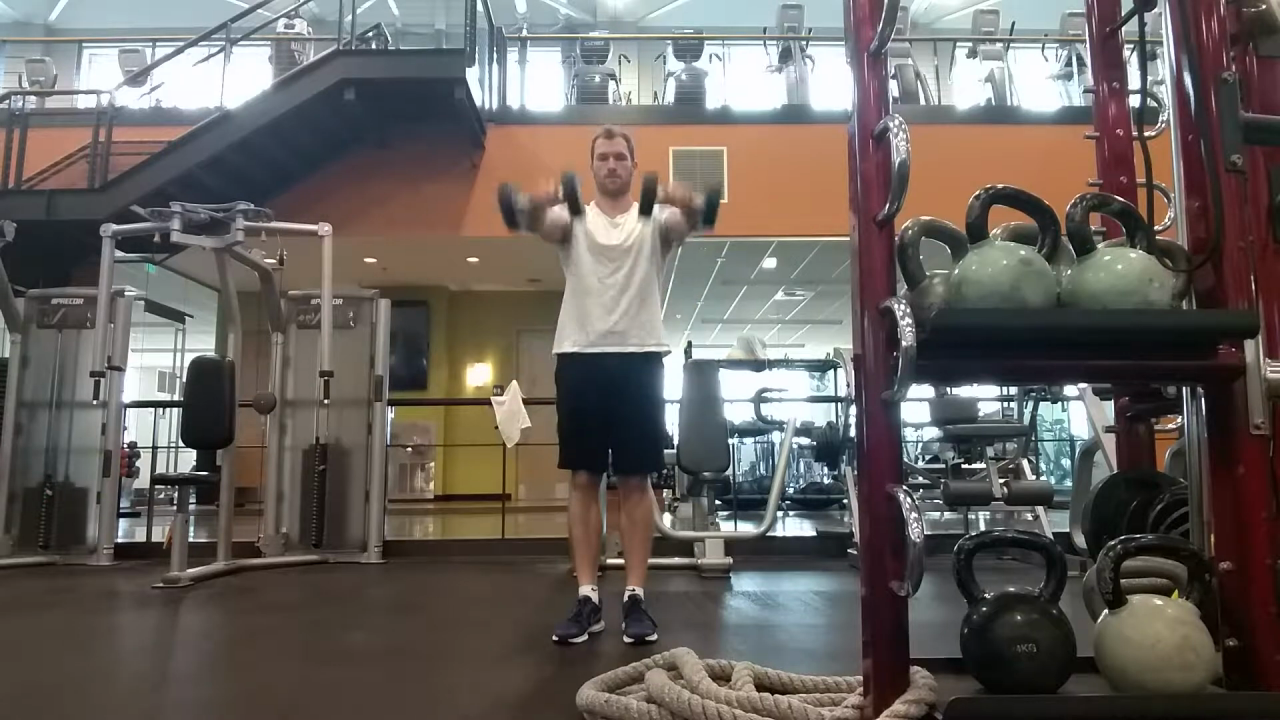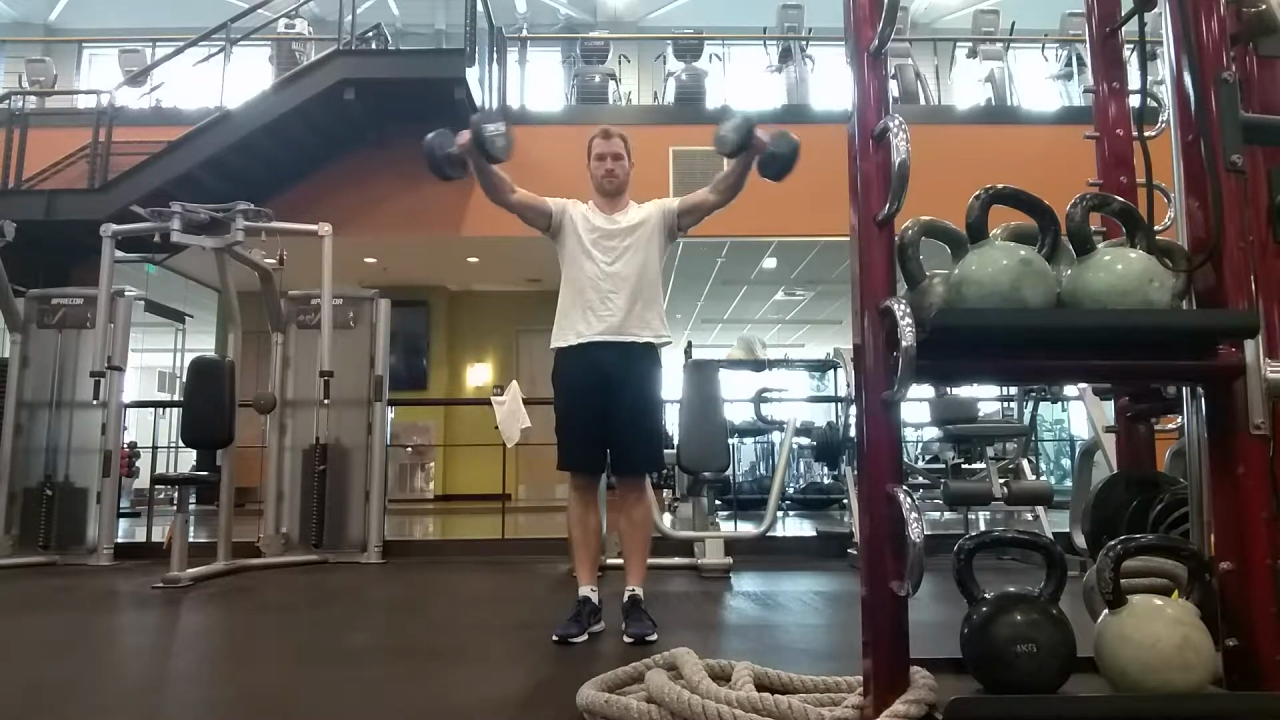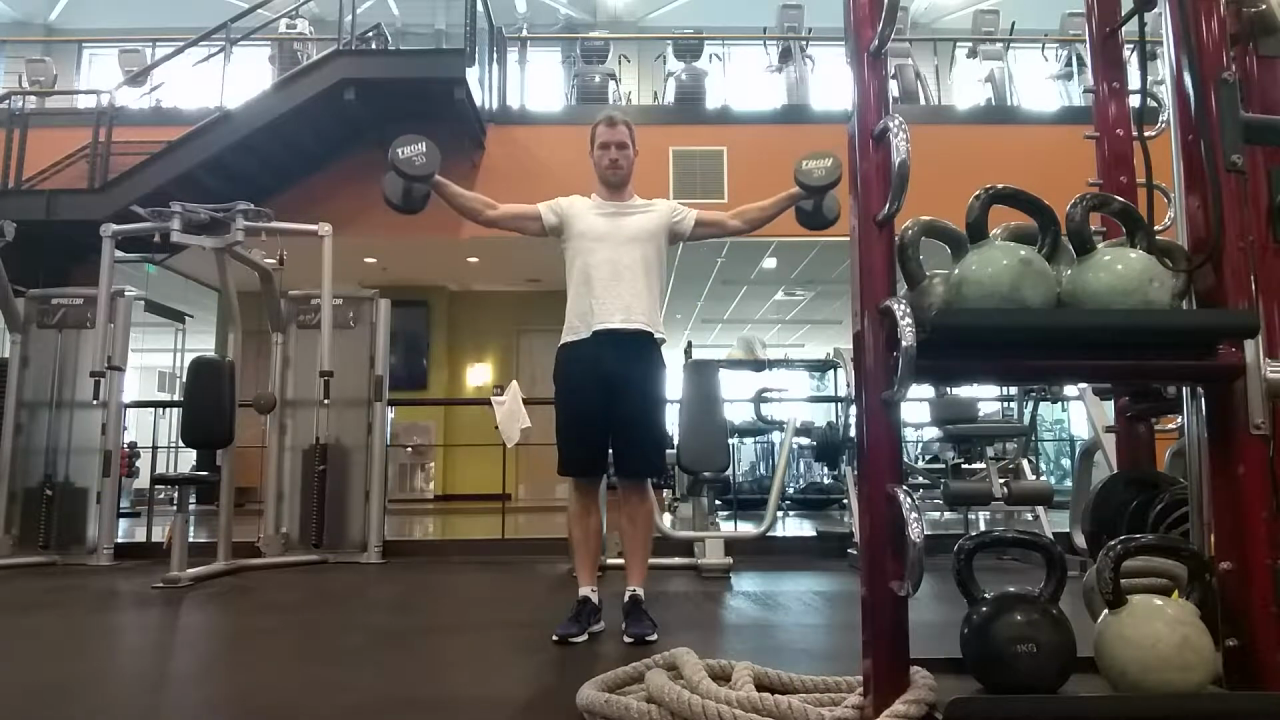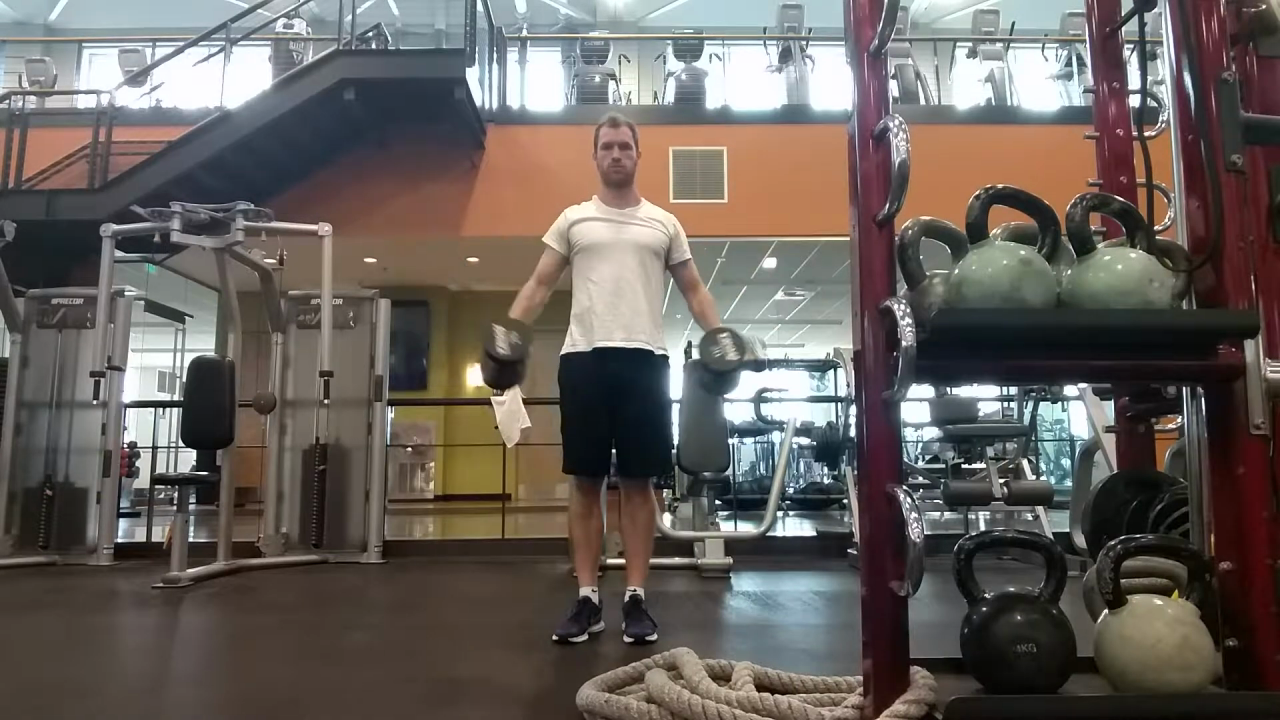
dt=1s
person 1, frame 1
left shoulder: (654, 220)
right shoulder: (572, 219)
left elbow: (687, 221)
right elbow: (537, 220)
left wrist: (686, 202)
right wrist: (535, 205)
left hip: (639, 358)
right hip: (581, 357)
left knee: (635, 480)
right knee: (584, 479)
left ankle: (635, 597)
right ankle: (587, 598)
person 1, frame 2
left shoulder: (657, 216)
right shoulder: (566, 215)
left elbow: (716, 194)
right elbow: (507, 195)
left wrist: (747, 154)
right wrist: (477, 157)
left hip: (636, 354)
right hip: (578, 354)
left knee: (633, 479)
right knee: (583, 479)
left ankle: (634, 597)
right ankle: (587, 598)
person 1, frame 3
left shoulder: (661, 213)
right shoulder: (568, 210)
left elbow: (735, 221)
right elbow: (491, 213)
left wrist: (796, 195)
right wrist: (433, 182)
left hip: (639, 351)
right hip: (580, 352)
left knee: (636, 481)
right knee: (583, 481)
left ankle: (634, 599)
right ankle: (587, 599)
person 1, frame 4
left shoulder: (665, 223)
right shoulder: (573, 219)
left elbow: (694, 287)
right elbow: (539, 283)
left wrist: (717, 334)
right wrist: (508, 328)
left hip: (645, 360)
right hip: (585, 358)
left knee: (638, 482)
right knee: (586, 481)
left ankle: (636, 598)
right ankle: (587, 599)
